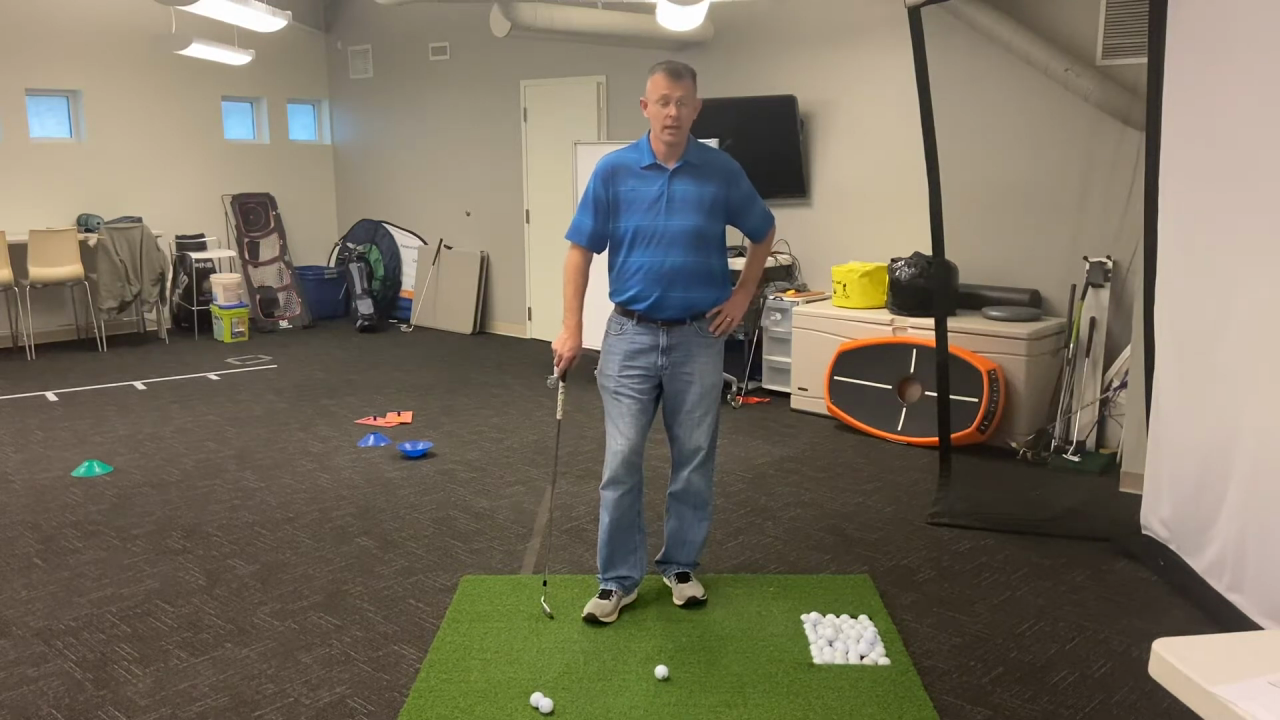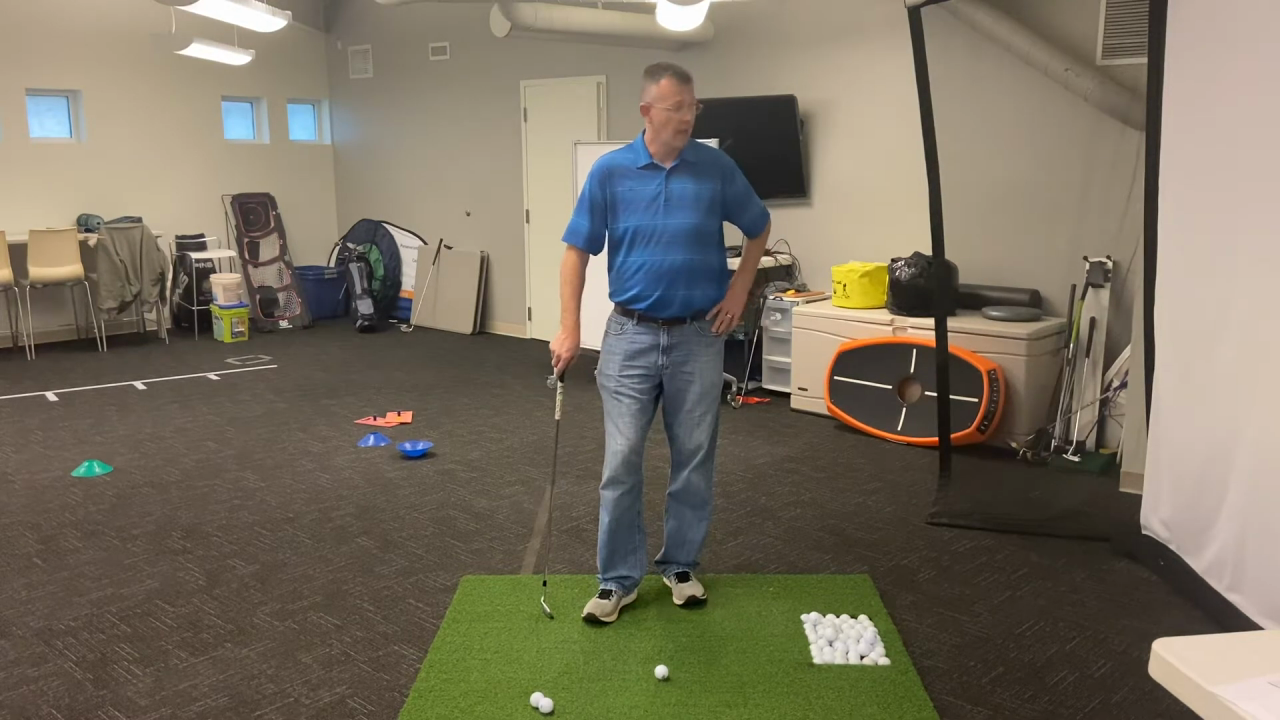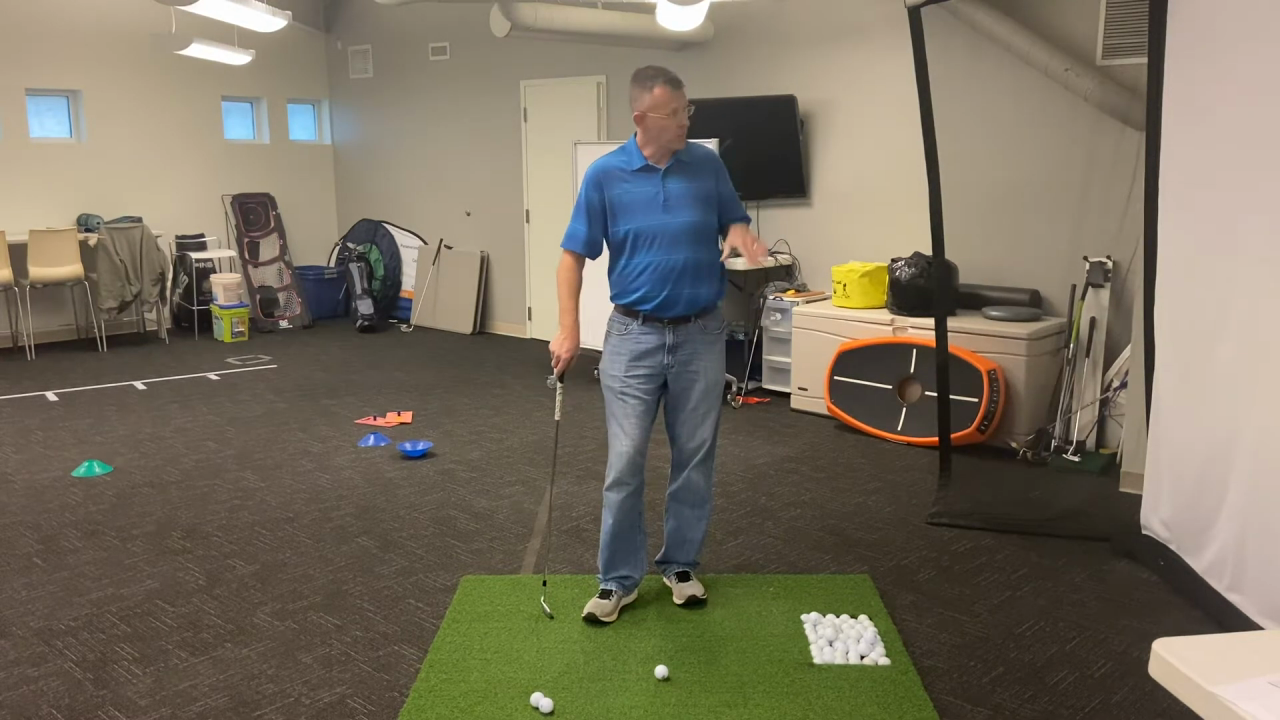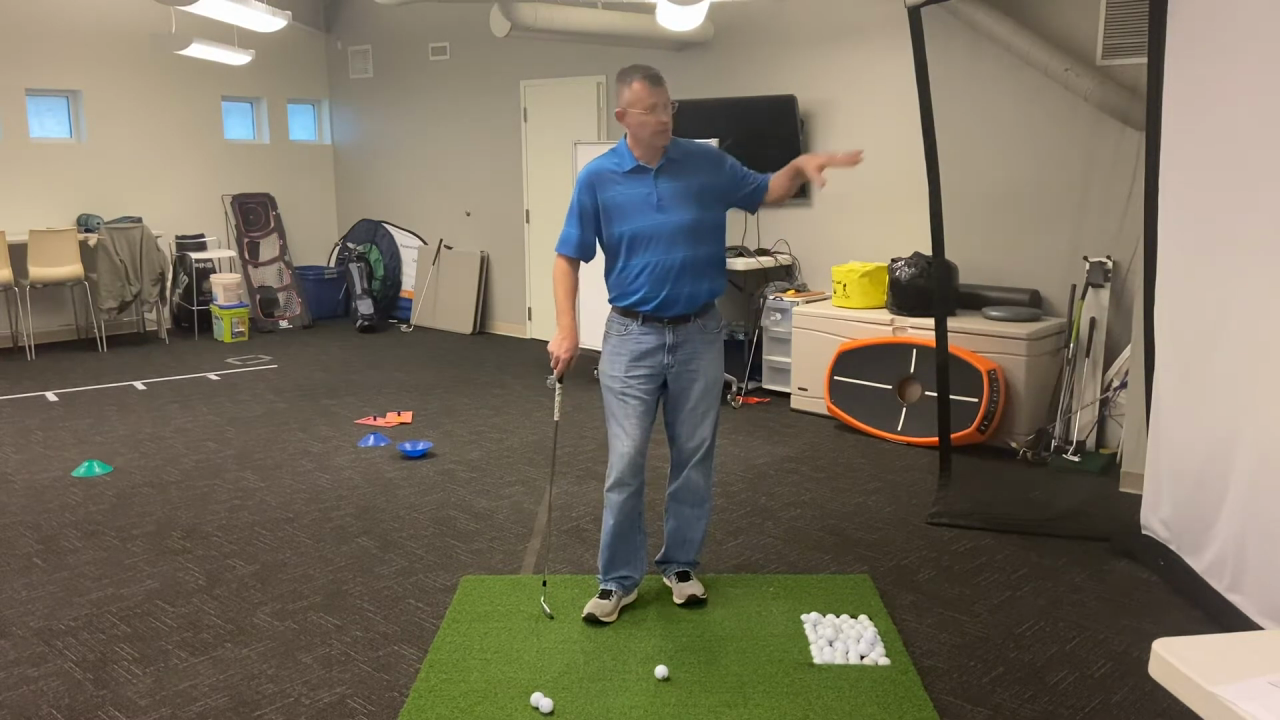
dt=0.3s
person 1, frame 1
left shoulder: (722, 171)
right shoulder: (613, 170)
left elbow: (764, 232)
right elbow: (581, 250)
left wrist: (743, 295)
right wrist: (571, 328)
left hip: (698, 337)
right hip: (631, 335)
left knee: (694, 460)
right knee: (622, 461)
left ankle: (680, 565)
right ankle: (618, 578)
person 1, frame 2
left shoulder: (718, 168)
right shoulder: (609, 171)
left elbow: (759, 226)
right elbow: (578, 250)
left wrist: (739, 287)
right wrist: (569, 328)
left hip: (698, 335)
right hip: (631, 334)
left knee: (694, 459)
right knee: (622, 461)
left ankle: (680, 564)
right ankle: (618, 578)
person 1, frame 3
left shoulder: (708, 166)
right shoulder: (604, 175)
left elbow: (731, 222)
right elbow: (574, 255)
left wrist: (742, 234)
right wrist: (568, 328)
left hip: (701, 333)
right hip: (635, 334)
left knee: (695, 458)
right knee: (625, 461)
left ankle: (681, 564)
right ankle: (618, 578)
person 1, frame 4
left shoulder: (707, 162)
right shoulder: (596, 178)
left elbow: (764, 192)
right elbow: (568, 257)
left wrist: (801, 166)
right wrist: (565, 329)
left hip: (700, 331)
right hip: (633, 334)
left knee: (693, 457)
right knee: (626, 461)
left ankle: (680, 564)
right ankle: (617, 578)
